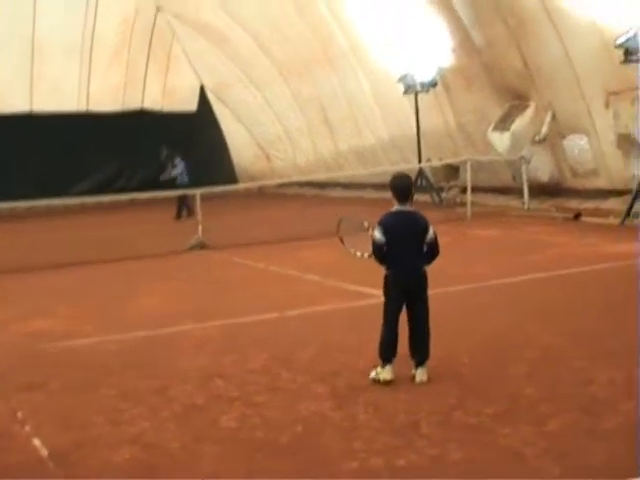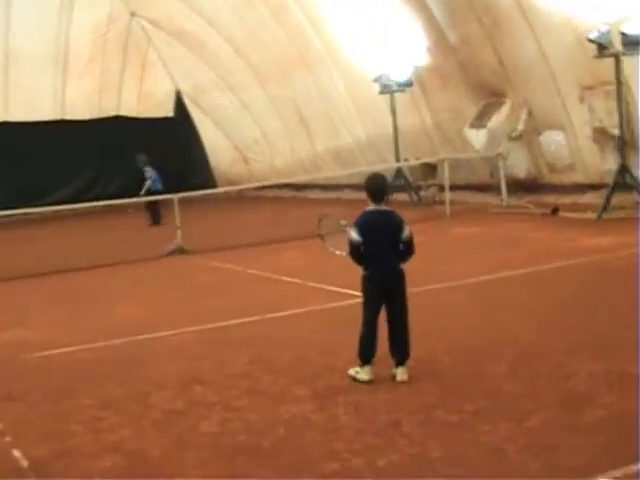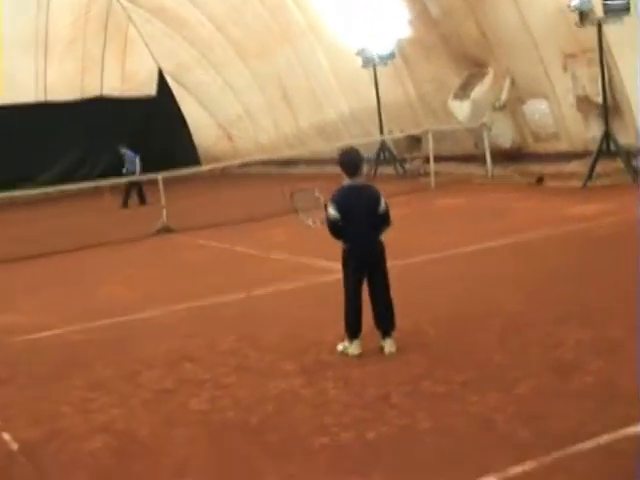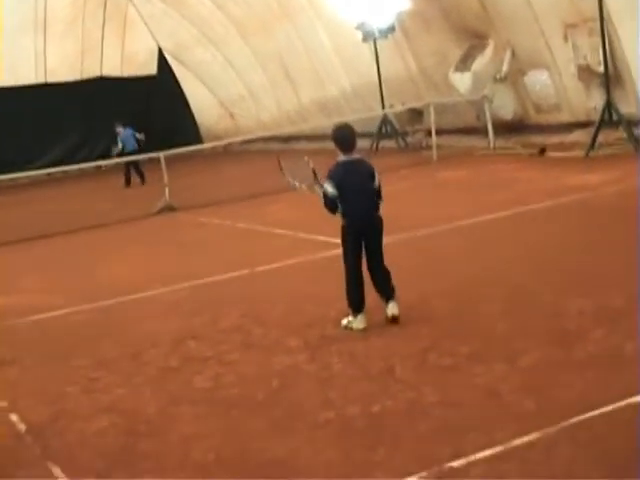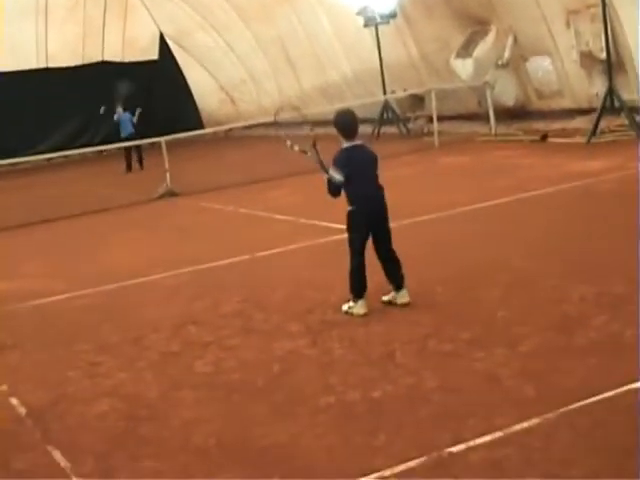
dt=0.2s
person 1, frame 1
left shoulder: (385, 221)
right shoulder: (422, 221)
left elbow: (378, 251)
right elbow: (433, 250)
left hip: (395, 278)
right hip: (417, 277)
left knee: (390, 321)
right knee: (419, 322)
left ankle: (386, 366)
right ankle: (420, 368)
person 1, frame 2
left shoulder: (362, 221)
right shoulder: (397, 220)
left elbow: (355, 252)
right elbow: (409, 249)
left hip: (372, 277)
right hip: (394, 276)
left knee: (369, 321)
right knee: (398, 321)
left ankle: (365, 367)
right ankle: (401, 367)
person 1, frame 3
left shoulder: (338, 197)
right shoulder: (374, 193)
left elbow: (334, 229)
right elbow: (386, 221)
left hip: (353, 251)
right hip: (374, 248)
left knee: (352, 295)
right knee: (381, 293)
left ankle: (353, 341)
right ankle: (388, 339)
person 1, frame 4
left shoulder: (335, 173)
right shoulder: (368, 167)
left elbow: (331, 205)
right elbow: (378, 194)
left hip: (352, 225)
right hip: (373, 221)
left knee: (353, 269)
right knee: (377, 264)
left ankle: (357, 315)
right ankle: (391, 302)
person 1, frame 5
left shoulder: (340, 158)
right shoulder: (369, 153)
left elbow: (334, 191)
left wrist: (330, 181)
left hip: (358, 210)
right hip: (378, 205)
left knee: (357, 255)
right knee: (385, 249)
left ankle: (358, 301)
right ankle: (400, 290)
